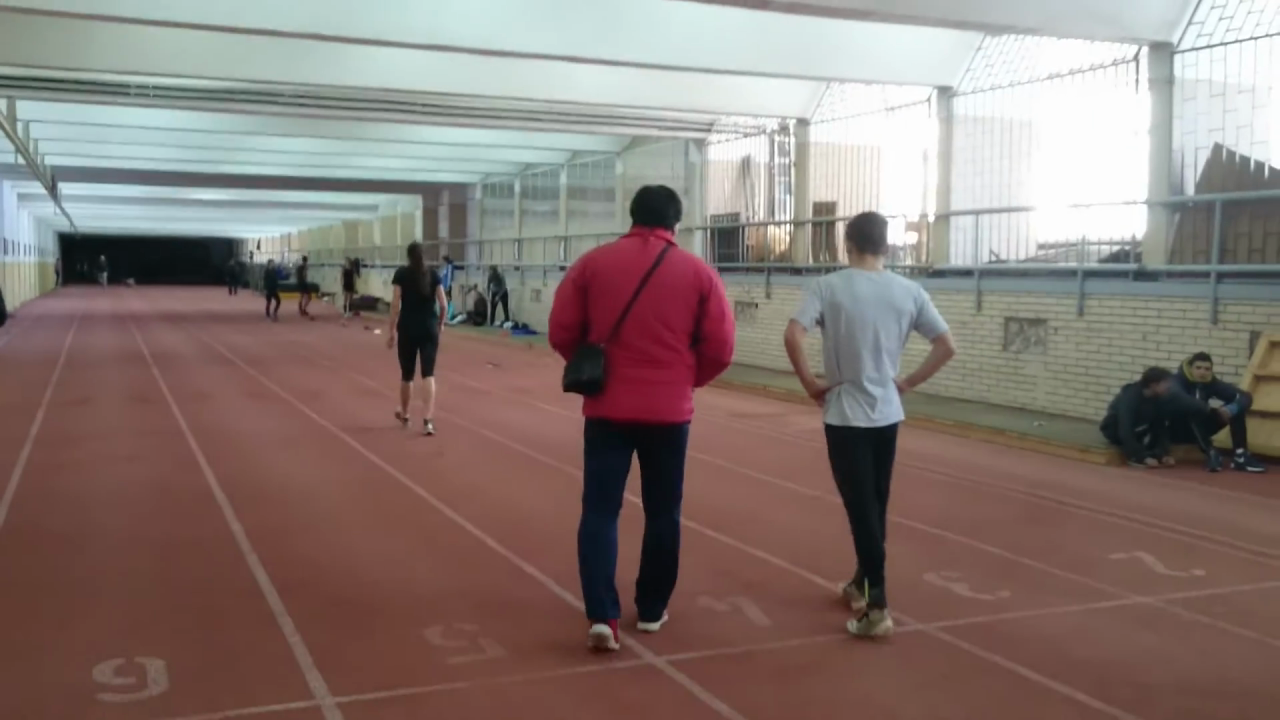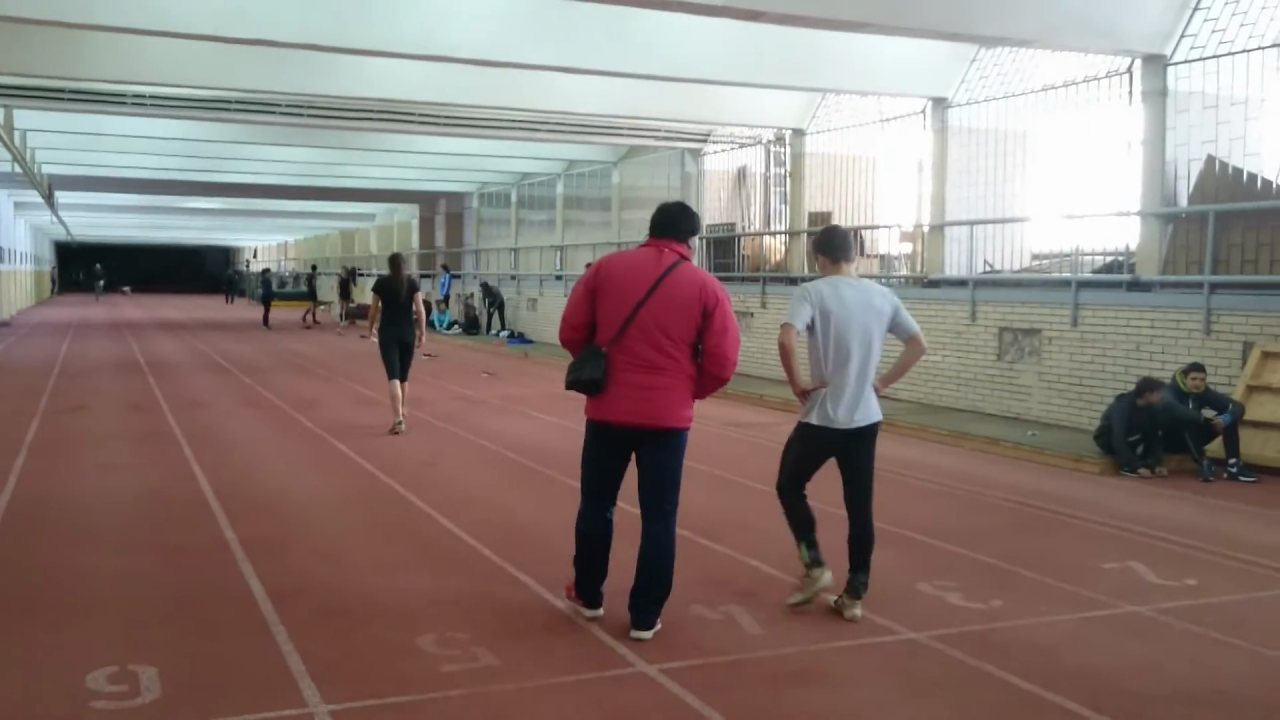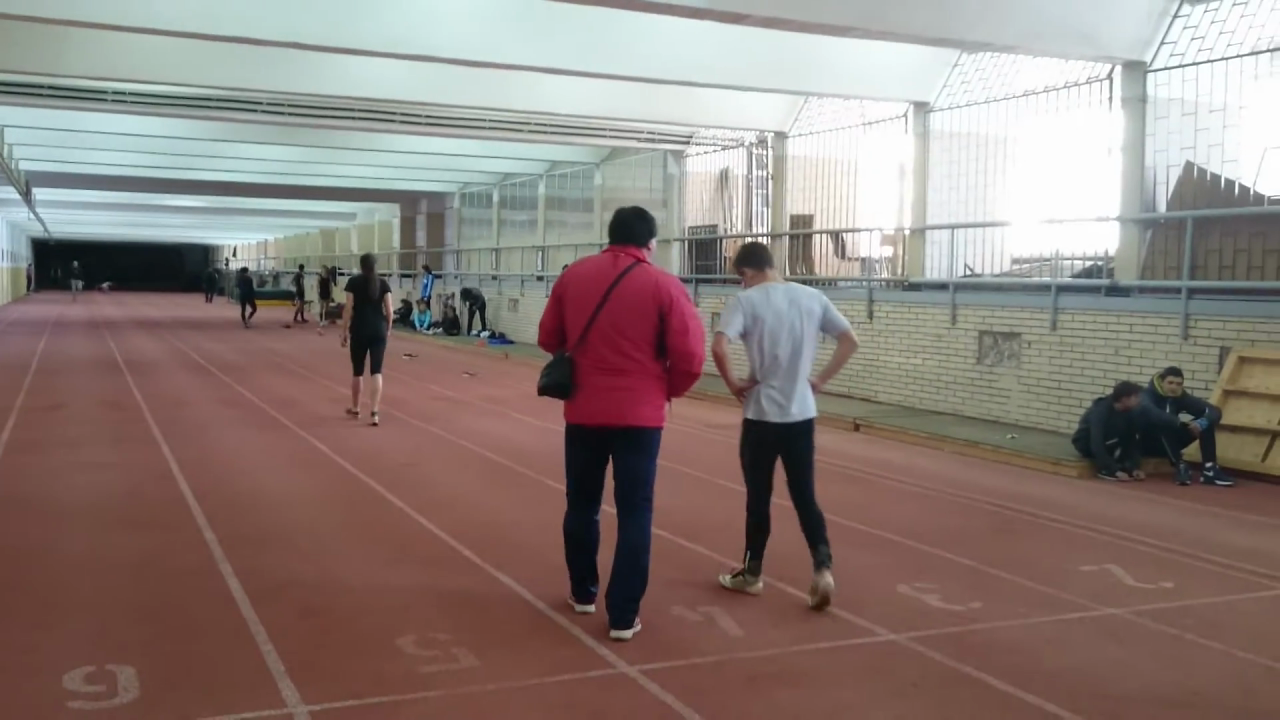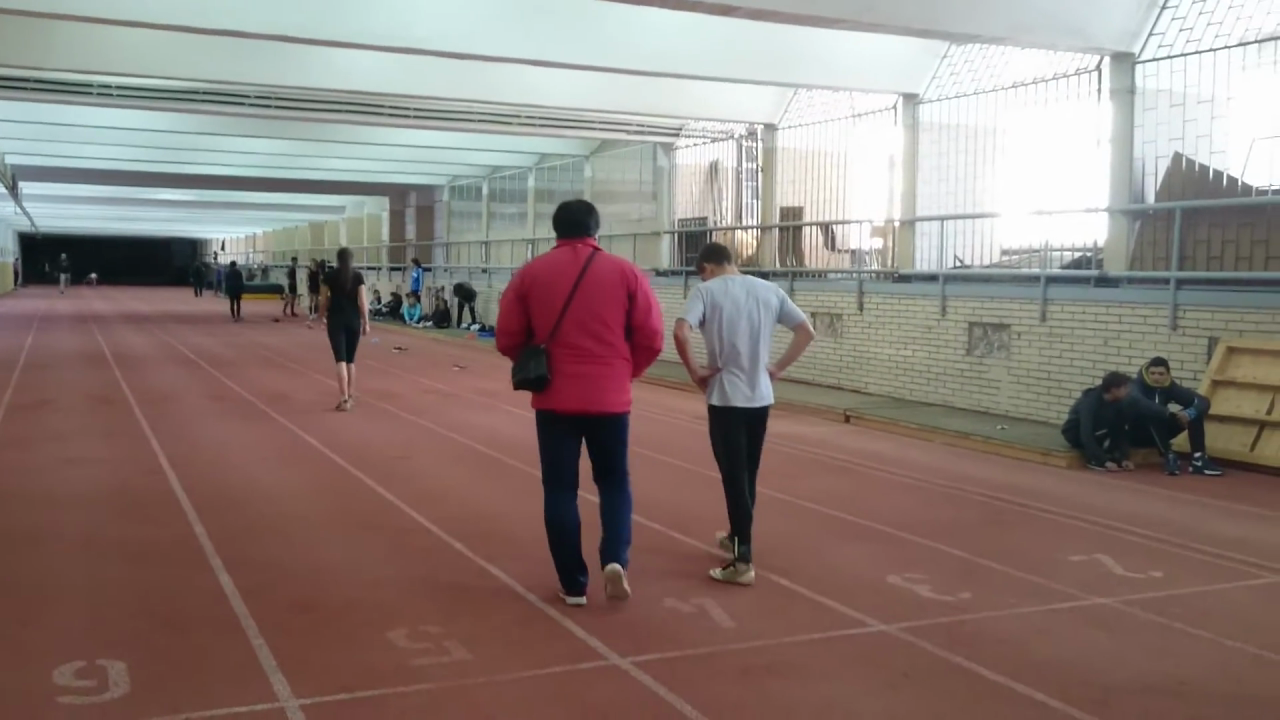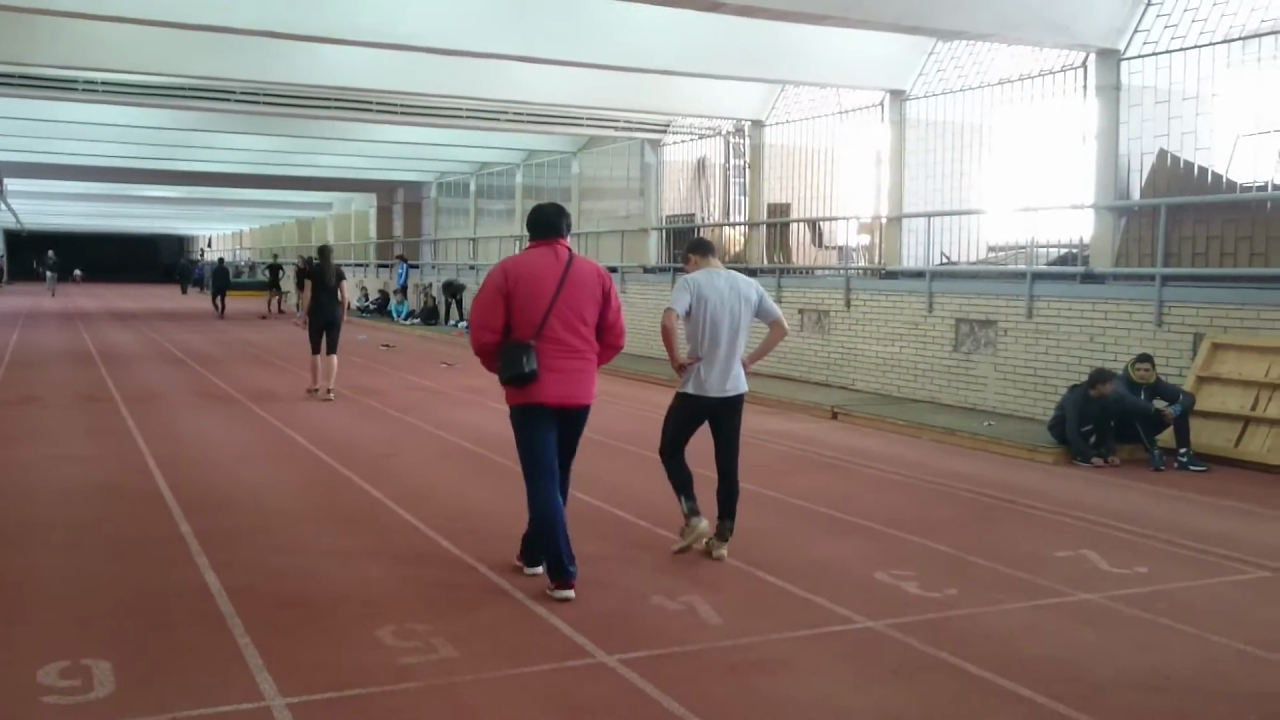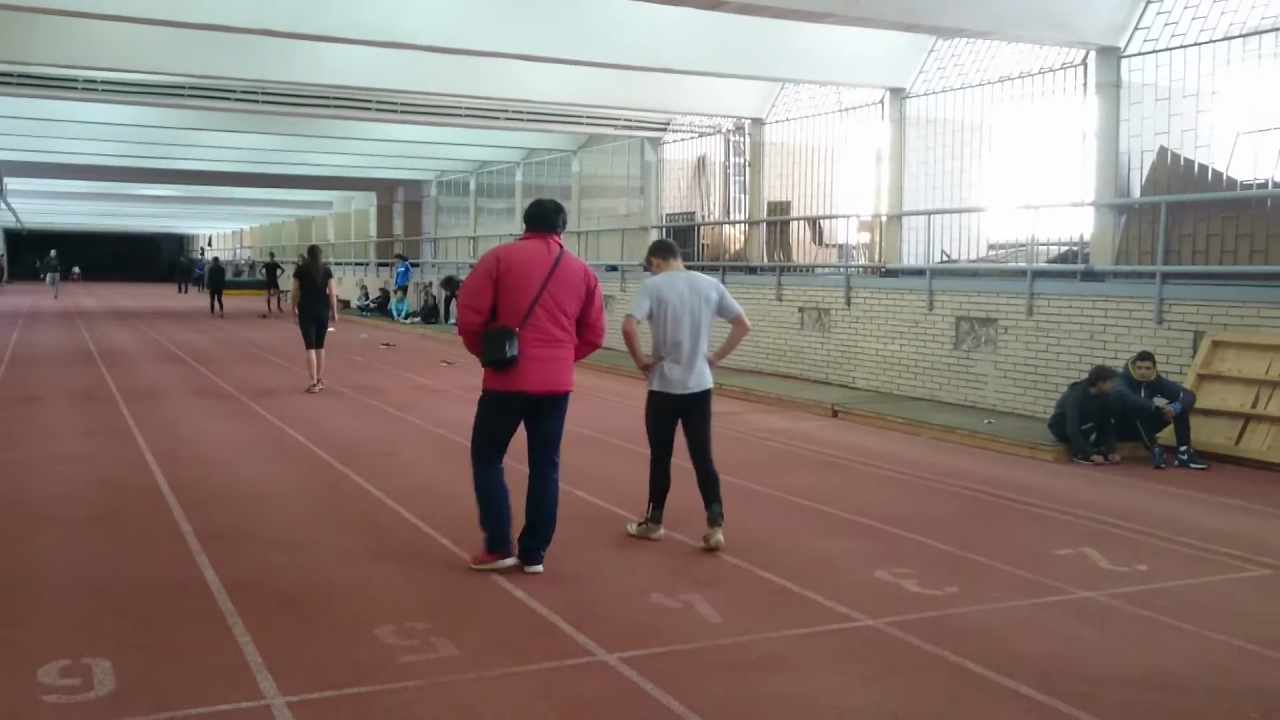
dt=0.5s
person 1, frame 1
left shoulder: (593, 262)
right shoulder: (697, 271)
left elbow: (562, 334)
right elbow: (719, 349)
left hip: (607, 407)
right hip: (668, 410)
left knee: (599, 510)
right knee: (663, 513)
left ankle: (602, 614)
right ankle: (652, 608)
person 1, frame 2
left shoulder: (606, 268)
right shoulder: (706, 286)
left elbow: (571, 333)
right elbow: (721, 364)
left hip: (607, 409)
right hip: (668, 415)
left knee: (596, 503)
right knee: (659, 515)
left ankle: (589, 595)
right ankle: (645, 616)
person 1, frame 3
left shoulder: (573, 276)
right shoulder: (664, 286)
left elbow: (549, 339)
right elbow: (689, 360)
right wrist: (665, 391)
left hip: (583, 410)
right hip: (640, 414)
left knee: (581, 505)
right knee: (635, 512)
left ankle: (583, 593)
right ankle: (623, 615)
person 1, frame 4
left shoulder: (530, 273)
right shoulder: (625, 272)
left elbow: (508, 339)
right elbow: (651, 339)
left hip: (554, 398)
right hip: (610, 398)
left knee: (560, 491)
right knee: (615, 484)
left ankle: (573, 584)
right ankle: (615, 560)
person 1, frame 5
left shoulder: (508, 270)
right shoulder: (596, 273)
left elbow: (483, 336)
right elbow: (614, 338)
left wrist: (504, 370)
left hip: (531, 391)
right hip: (579, 391)
left knee: (543, 482)
right knee: (557, 478)
left ankle: (562, 575)
right ankle: (534, 554)
person 1, frame 6
left shoulder: (500, 257)
right shoulder: (582, 271)
left elbow: (469, 317)
right elbow: (593, 335)
left wrist: (485, 352)
left hip: (507, 379)
right hip: (557, 381)
left knee: (486, 458)
right knee: (545, 466)
left ankle: (499, 548)
right ankle: (533, 552)
person 2, frame 1
left shoulder: (829, 286)
right shoulder: (909, 291)
left elbow: (792, 336)
right elbow: (946, 346)
left wrist: (811, 383)
right wrist: (908, 382)
left hip: (845, 417)
right hip: (888, 415)
left knee: (862, 512)
right knee: (875, 508)
left ankle: (876, 608)
right ankle: (861, 585)
person 2, frame 2
left shoulder: (814, 292)
right shoulder: (883, 295)
left elbow: (787, 340)
right elbow: (918, 345)
left wrist: (797, 383)
right wrist: (883, 381)
left hip: (822, 417)
right hip: (865, 418)
left knee: (789, 487)
right knee: (860, 507)
left ankle: (816, 568)
right ankle: (854, 595)
person 2, frame 3
left shoulder: (747, 300)
right shoulder: (813, 297)
left elbow: (719, 346)
right elbow: (851, 341)
left wrist: (733, 383)
right wrist: (820, 378)
left hip: (762, 414)
right hip: (802, 414)
left knee: (758, 495)
right knee: (805, 495)
left ankle: (751, 574)
right ankle: (822, 569)
person 2, frame 4
left shoulder: (706, 291)
right shoulder: (769, 290)
left elbow: (681, 332)
right elbow: (807, 332)
left wrist: (694, 370)
right wrist: (778, 367)
left hip: (725, 399)
right hip: (760, 397)
left knee: (734, 479)
right knee: (747, 475)
left ankle: (742, 562)
right ankle: (736, 538)
person 2, frame 5
left shoulder: (691, 282)
right shoulder: (749, 285)
left elbow: (669, 321)
right elbow: (781, 328)
left wrist: (676, 358)
right wrist: (750, 359)
left hip: (697, 387)
right hip: (734, 389)
left knee: (670, 450)
right knee: (728, 465)
left ankle: (694, 518)
right ankle: (720, 538)
person 2, frame 6
left shoulder: (652, 286)
right shoulder: (710, 284)
left elbow: (629, 326)
right elbow: (743, 324)
left wrist: (640, 359)
right wrist: (717, 356)
left hip: (664, 385)
right hip: (700, 385)
left knee: (661, 456)
right knee: (703, 457)
left ankle: (653, 522)
right ankle: (715, 526)
person 3, frame 1
left shoulder: (401, 274)
right shoulder: (433, 274)
left elbow: (395, 305)
right elbow: (443, 304)
left wrist: (391, 330)
right wrist: (440, 323)
left hip: (407, 328)
right hip: (429, 328)
left knee: (407, 374)
right knee: (428, 374)
left ankle: (404, 415)
right ankle: (427, 421)
person 3, frame 2
left shoulder: (381, 283)
right shoulder: (412, 283)
left elbow: (374, 310)
right elbow: (420, 310)
left wrist: (371, 328)
right wrist: (422, 333)
left hip: (388, 334)
right hip: (408, 334)
left knee: (393, 377)
right knee: (404, 376)
left ankle: (398, 419)
right ankle: (400, 415)
person 3, frame 3
left shoulder: (353, 282)
right shoulder: (383, 283)
left elbow: (348, 309)
right elbow: (389, 310)
left wrist: (344, 331)
right wrist: (387, 328)
left hip: (359, 330)
right hip: (378, 330)
left knee: (358, 371)
right knee: (376, 371)
left ankle: (355, 409)
right ankle: (374, 413)
person 3, frame 4
left shoulder: (330, 275)
right shoulder: (358, 276)
left elbow: (324, 300)
right elbow: (362, 301)
left wrist: (322, 315)
right wrist: (366, 322)
left hip: (336, 321)
right hip: (353, 321)
left knee: (340, 359)
right knee: (350, 359)
left ankle: (344, 399)
right ankle: (349, 396)
person 3, frame 5
left shoulder: (313, 270)
right shoulder: (338, 271)
left elbow: (307, 294)
right elbow: (344, 296)
left wrist: (305, 314)
right wrist: (343, 313)
left hip: (317, 314)
right hip: (334, 314)
left knee: (316, 351)
right knee: (332, 351)
left ankle: (315, 386)
right ankle: (330, 389)
person 3, frame 6
left shoulder: (300, 270)
right shoulder: (326, 270)
left elbow: (295, 293)
right elbow: (332, 293)
left wrist: (294, 309)
right wrist: (334, 312)
left hip: (306, 311)
right hip: (323, 311)
left knee: (310, 346)
right knee: (320, 345)
left ankle: (313, 382)
right ankle: (320, 380)
